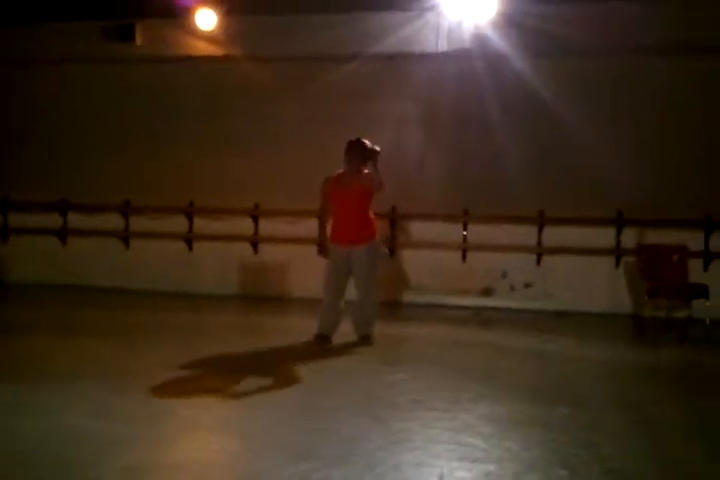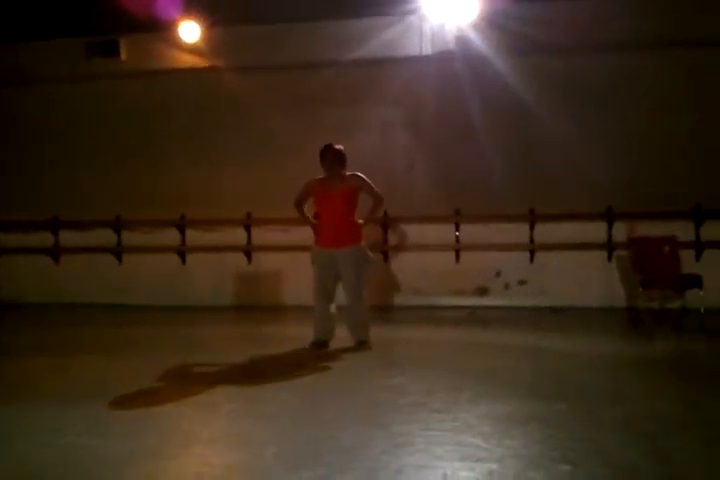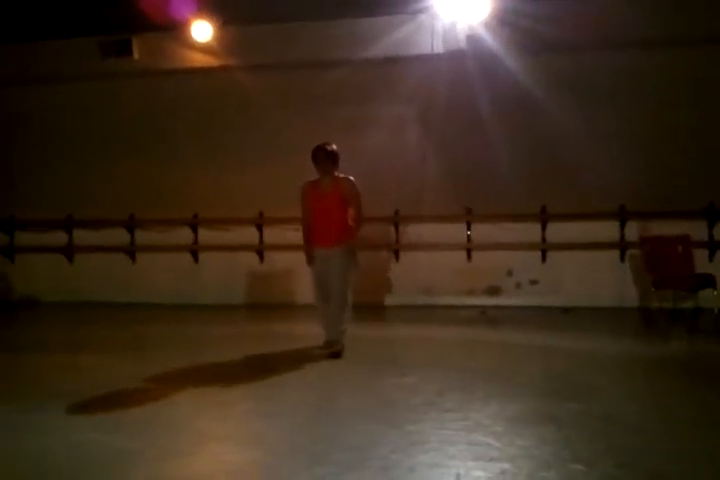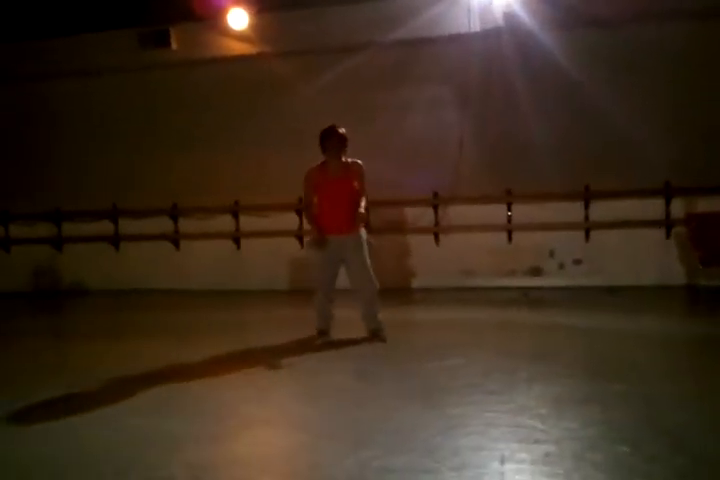
dt=1s
person 1, frame 1
left shoulder: (368, 178)
right shoulder: (331, 182)
left elbow: (379, 187)
right elbow: (324, 212)
left wrist: (374, 161)
right wrist: (321, 240)
left hip: (365, 243)
right hip: (338, 244)
left knee: (366, 290)
right knee: (332, 289)
left ankle: (364, 331)
right ankle: (325, 330)
person 1, frame 2
left shoulder: (354, 180)
right shoulder: (314, 185)
left elbow: (378, 199)
right elbow: (298, 204)
left wrist: (364, 219)
right wrist: (311, 223)
left hip: (350, 247)
right hip: (323, 248)
left knee: (355, 294)
right knee: (322, 295)
left ankle: (361, 336)
right ankle: (322, 336)
person 1, frame 3
left shoulder: (347, 184)
right shoulder: (308, 188)
left elbow: (357, 214)
right elbow: (306, 220)
left wrist: (352, 241)
right wrist: (307, 247)
left hip: (341, 248)
right hip: (318, 249)
left knee: (339, 294)
right knee: (323, 296)
left ankle: (336, 339)
right ankle: (331, 336)
person 1, frame 4
left shoulder: (356, 168)
right shoulder: (314, 174)
left elbow: (362, 195)
right elbow: (308, 205)
left wrist: (361, 208)
right wrist: (315, 230)
left hip: (353, 234)
right hip: (327, 237)
left knee: (365, 281)
right knee: (325, 284)
left ankle: (374, 326)
right ankle: (323, 327)
